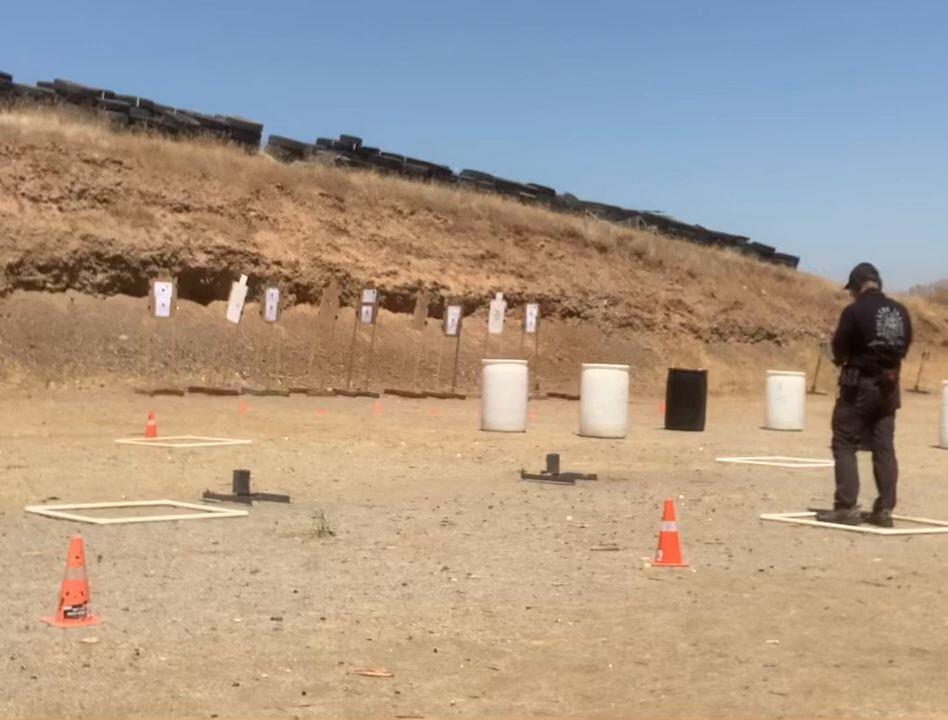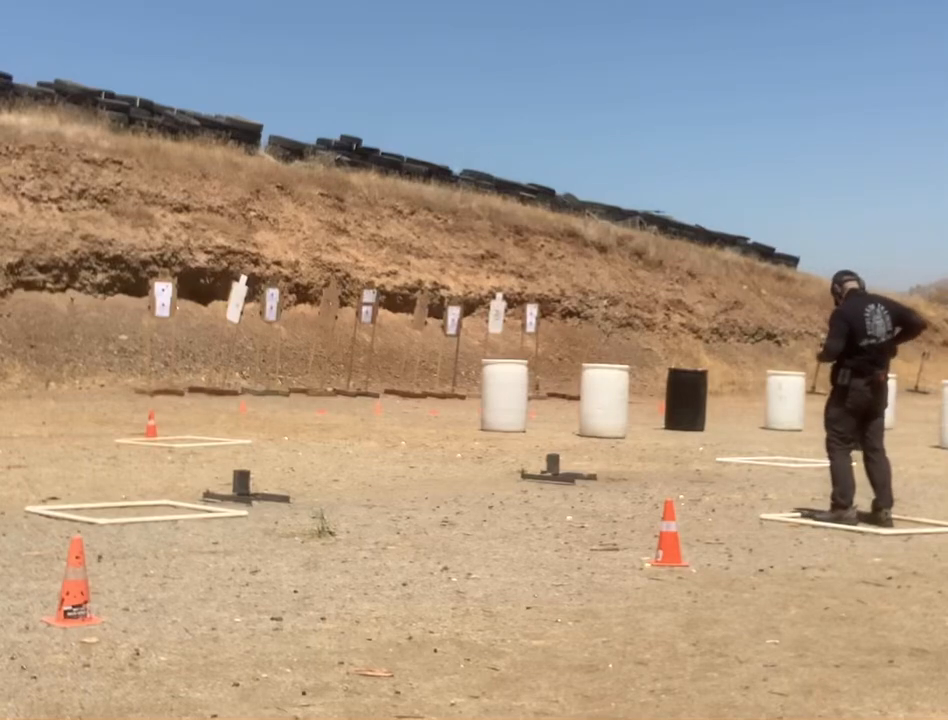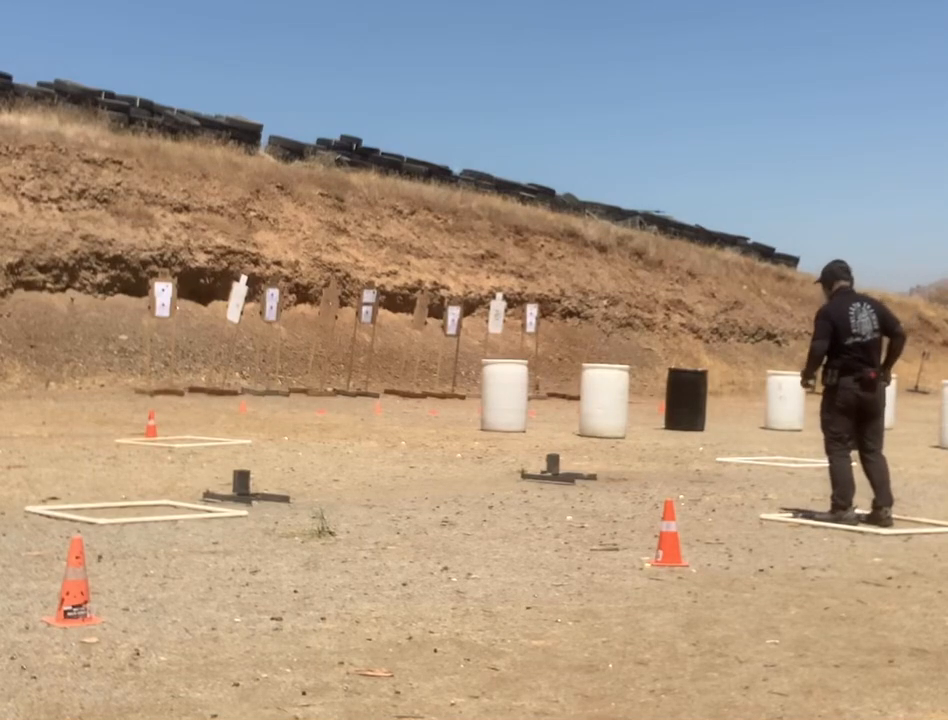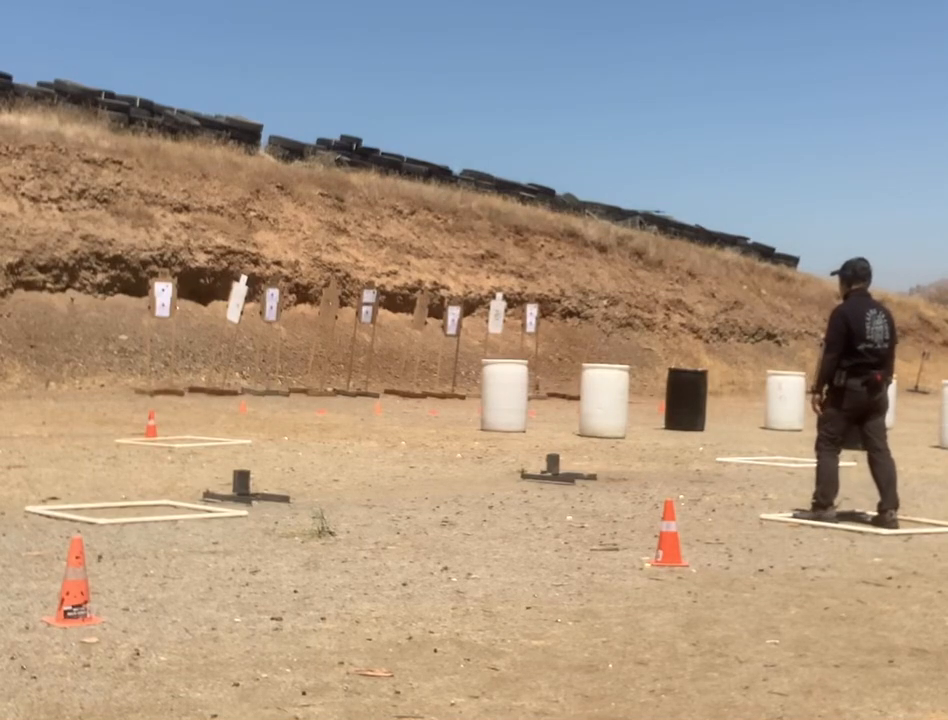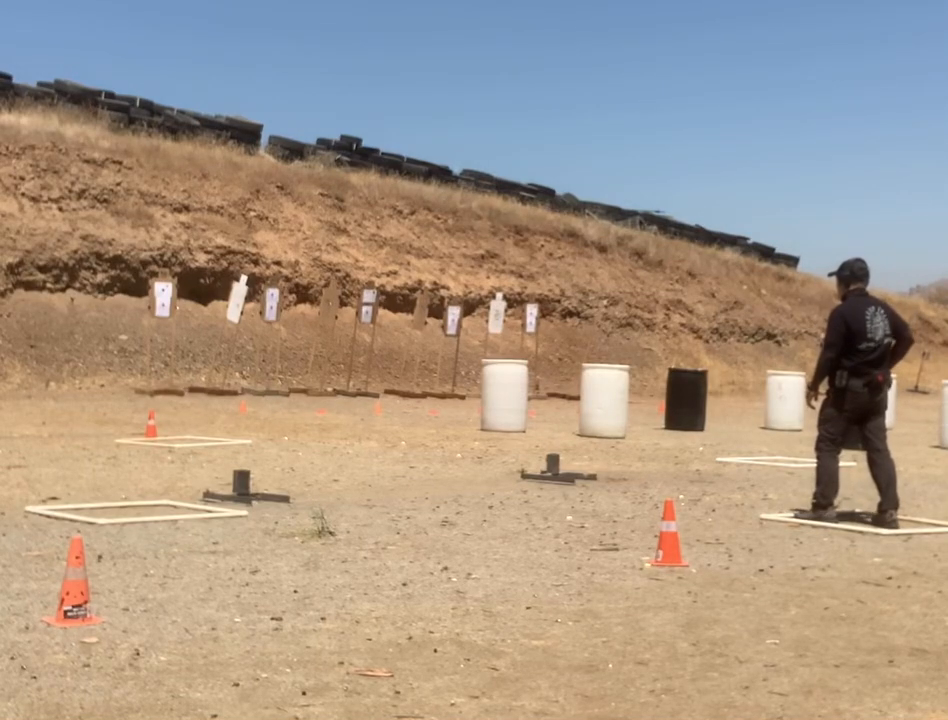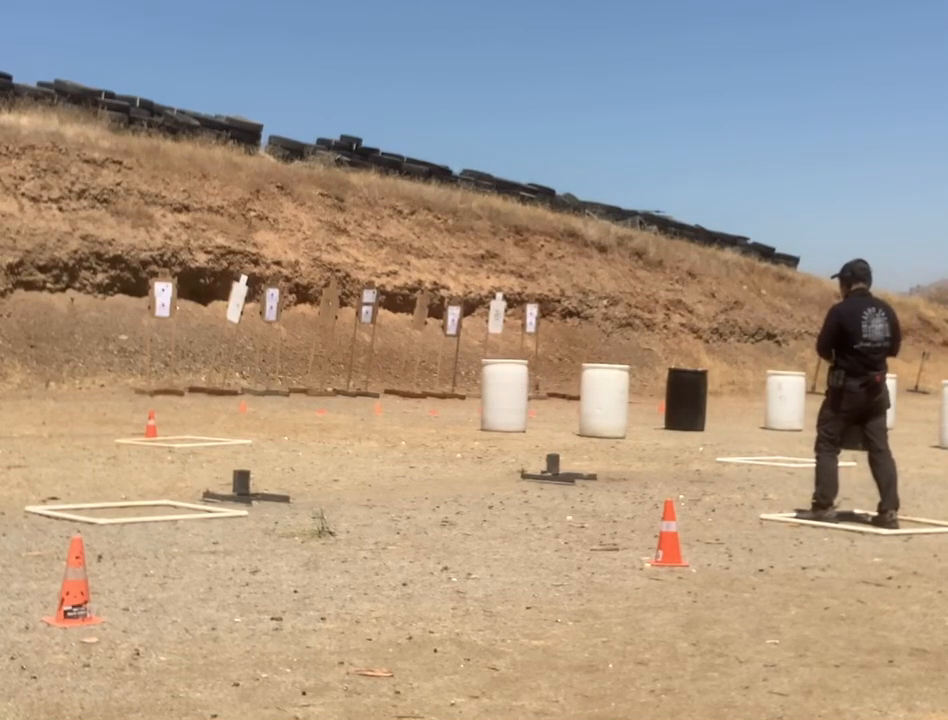
dt=0.7s
person 1, frame 1
left shoulder: (855, 311)
right shoulder: (900, 311)
left elbow: (839, 349)
right elbow: (904, 348)
left wrist: (844, 360)
left hip: (859, 386)
right hip: (889, 388)
left knee: (844, 447)
right knee: (884, 449)
left ankle: (847, 508)
right ankle: (884, 510)
person 1, frame 2
left shoulder: (843, 312)
right shoulder: (885, 305)
left elbow: (832, 351)
right elbow: (919, 322)
left wrist: (821, 355)
right wrist: (894, 341)
left hip: (850, 387)
right hip: (877, 387)
left knee: (839, 448)
right knee: (875, 448)
left ankle: (844, 508)
right ankle: (883, 509)
person 1, frame 3
left shoulder: (828, 311)
right shoulder: (873, 305)
left elbow: (818, 350)
right elbow: (899, 335)
left wrist: (807, 374)
right wrist: (886, 368)
left hip: (842, 386)
right hip: (872, 386)
left knee: (838, 449)
right knee: (872, 450)
left ankle: (843, 509)
right ankle: (883, 508)
person 1, frame 4
left shoulder: (843, 312)
right shoulder: (884, 313)
left elbow: (831, 355)
right elbow: (889, 354)
left wrist: (818, 389)
left hip: (847, 389)
right hip: (876, 390)
left knee: (827, 447)
right knee: (879, 450)
left ankle: (823, 507)
right ankle: (888, 511)
person 1, frame 5
left shoulder: (843, 312)
right shoulder: (883, 309)
left elbow: (830, 354)
right elbow: (906, 338)
left wrist: (814, 385)
left hip: (848, 389)
right hip: (877, 390)
left knee: (828, 447)
right knee: (879, 449)
left ankle: (823, 507)
right ankle: (889, 511)
person 1, frame 6
left shoulder: (841, 310)
right shoulder: (885, 310)
left elbow: (823, 347)
right elbow: (893, 348)
left wrist: (835, 355)
left hip: (846, 388)
right hip: (876, 389)
left knee: (827, 447)
right knee: (880, 450)
left ankle: (823, 507)
right ankle: (889, 511)
